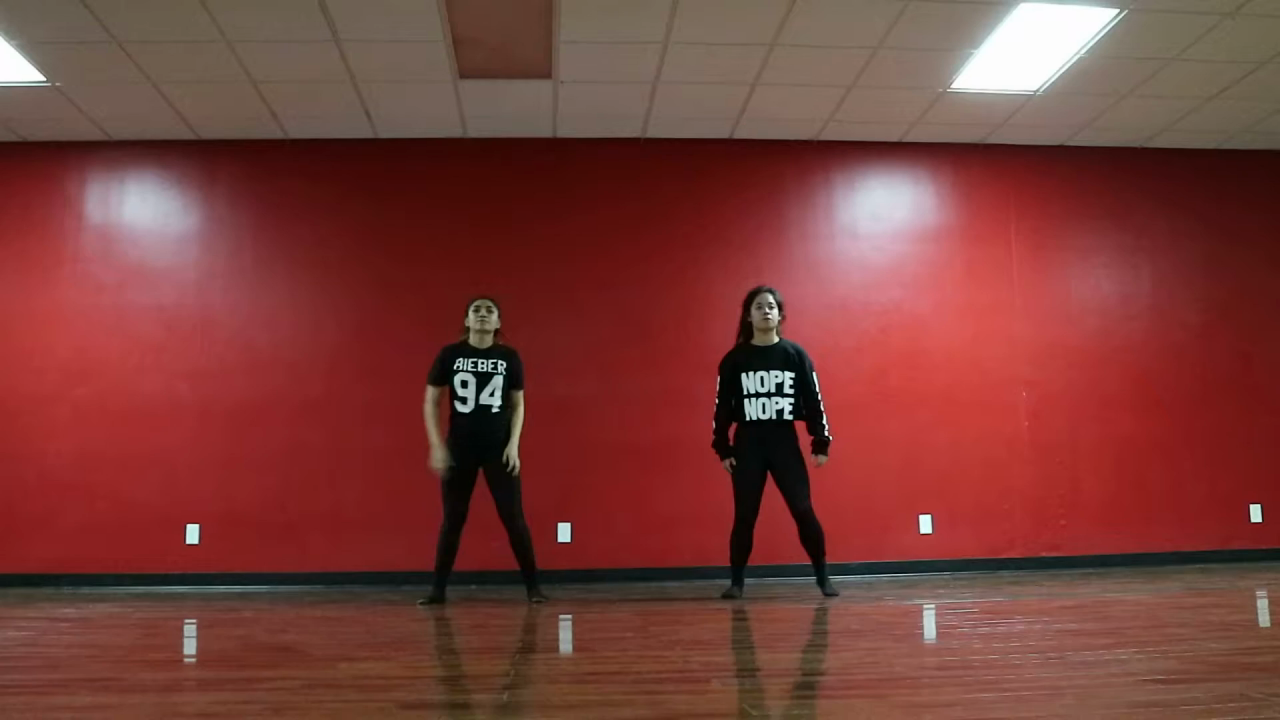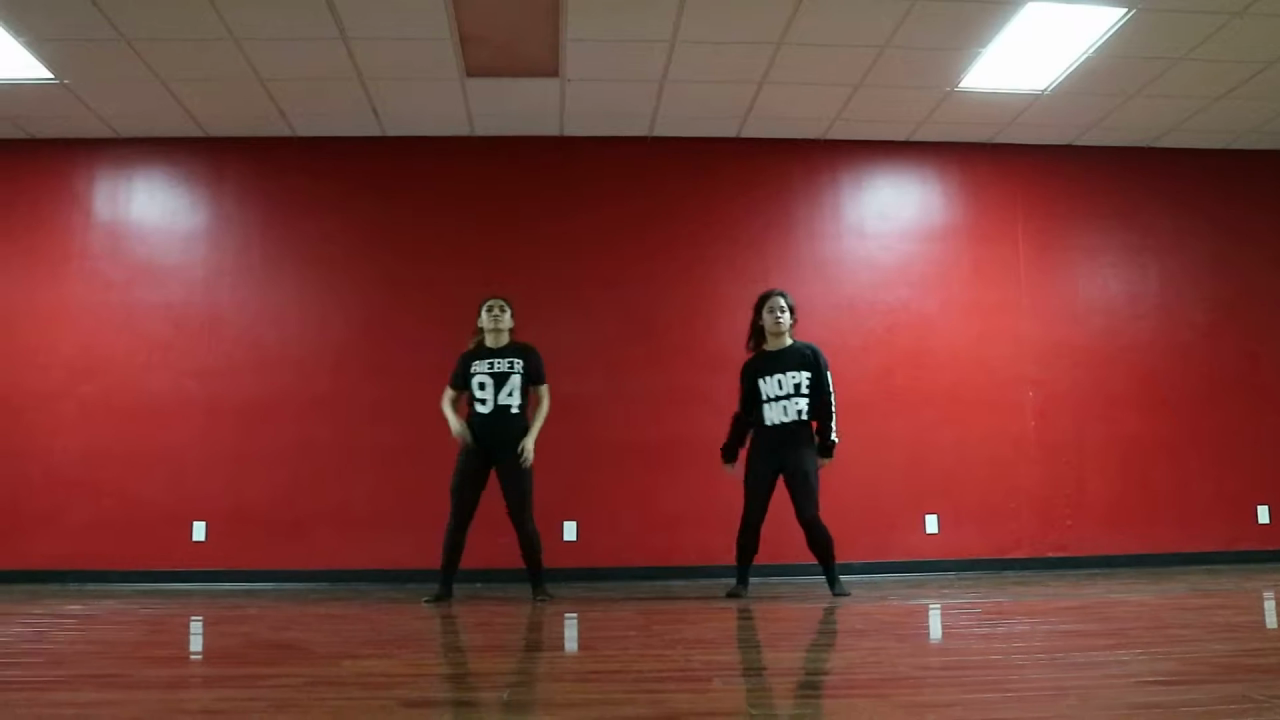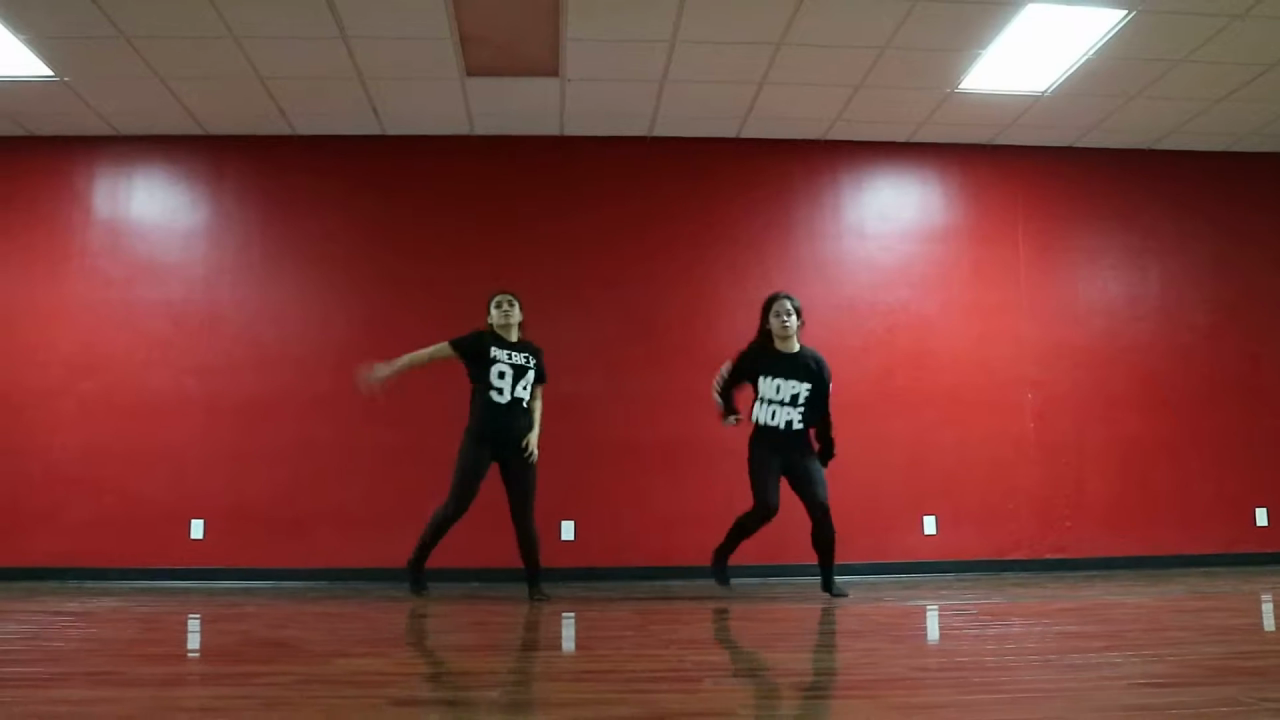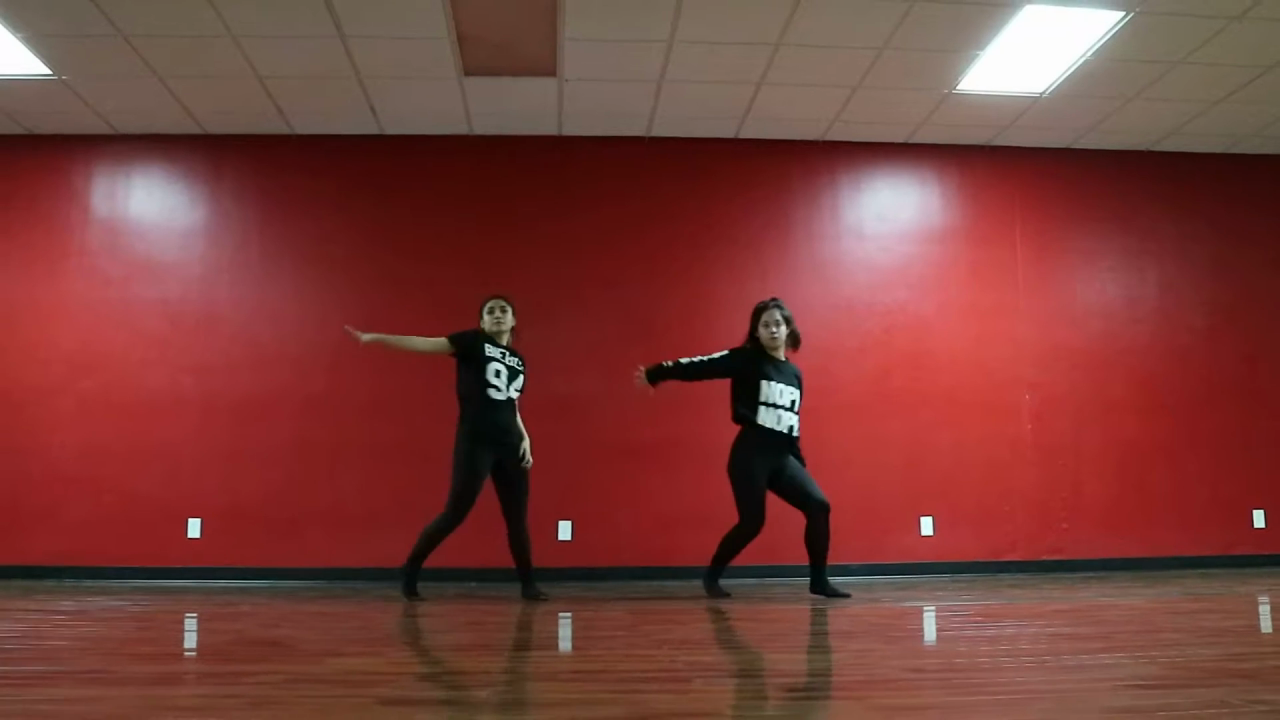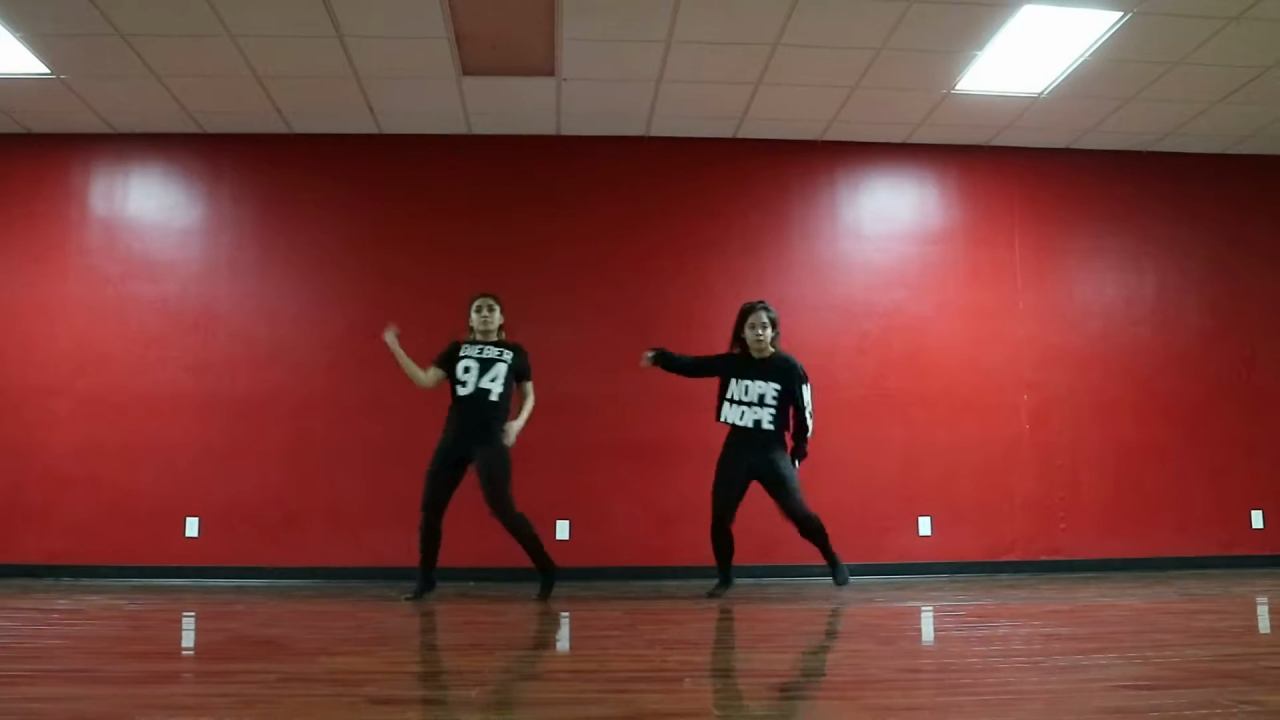
dt=0.2s
person 1, frame 1
left shoulder: (509, 357)
right shoulder: (449, 355)
left elbow: (517, 405)
right elbow: (431, 402)
left wrist: (513, 445)
right wrist: (437, 446)
left hip: (498, 447)
right hip: (458, 448)
left knee: (513, 517)
right knee: (452, 519)
left ankle: (532, 585)
right ankle: (438, 588)
person 1, frame 2
left shoulder: (528, 355)
right shoulder: (470, 359)
left elbow: (544, 401)
right elbow: (448, 399)
left wrist: (531, 437)
right wrist: (453, 421)
left hip: (514, 447)
right hip: (475, 445)
left knee: (522, 517)
right knee: (460, 516)
left ankle: (538, 584)
right ankle: (444, 586)
person 1, frame 3
left shoulder: (534, 353)
right shoulder: (480, 341)
right elbow: (432, 352)
left wrist: (535, 432)
right wrist: (389, 369)
left hip: (518, 442)
right hip: (481, 438)
left knee: (524, 515)
right knee: (456, 505)
left ankle: (534, 583)
right ankle: (416, 566)
person 1, frame 4
left shoulder: (518, 362)
right shoulder: (473, 341)
right elbow: (426, 344)
left wrist: (525, 439)
right wrist: (376, 338)
left hip: (510, 445)
right hip: (474, 441)
left knee: (516, 515)
right knee: (456, 512)
left ankle: (528, 583)
right ankle: (409, 573)
person 1, frame 5
left shoulder: (514, 352)
right shoulder: (457, 349)
left elbow: (529, 395)
right elbow: (425, 381)
left wrist: (518, 422)
right wrist: (396, 349)
left hip: (489, 439)
right hip: (452, 438)
left knee: (502, 508)
right knee: (430, 507)
left ankle: (547, 571)
right ankle: (426, 580)
person 2, frame 1
left shoulder: (795, 354)
right shoulder: (734, 359)
left elbow: (814, 399)
right elbow: (722, 405)
left wrist: (821, 443)
right wrist: (722, 448)
left hip: (785, 441)
right hip: (747, 443)
left knee: (803, 511)
right knee: (745, 514)
left ankle: (822, 577)
right ankle: (737, 581)
person 2, frame 2
left shoulder: (810, 355)
right shoulder: (753, 365)
left elbow: (827, 402)
right elbow: (745, 413)
left wrist: (826, 447)
right wrist: (729, 452)
left hip: (801, 445)
right hip: (764, 446)
left knee: (808, 515)
right knee: (753, 512)
left ankle: (833, 579)
right ankle: (741, 578)
person 2, frame 3
left shoulder: (816, 363)
right shoulder: (756, 355)
left elbow: (823, 412)
right elbow: (725, 380)
left wrist: (827, 452)
right wrist: (728, 412)
left hip: (801, 448)
right hip: (765, 445)
left knee: (820, 507)
right knee: (766, 507)
left ankle: (828, 578)
right ankle: (722, 554)
person 2, frame 4
left shoulder: (794, 374)
right shoulder: (746, 360)
right elbow: (700, 366)
left wrist: (798, 459)
right wrist: (655, 372)
left hip: (783, 457)
right hip: (749, 455)
left knee: (819, 505)
right knee: (752, 523)
left ankle: (819, 580)
right ankle: (712, 576)
person 2, frame 5
left shoulder: (789, 367)
right shoulder: (731, 362)
left elbow: (803, 412)
right elbow: (691, 366)
left wrist: (798, 453)
right wrist: (658, 356)
left hip: (772, 451)
right hip: (735, 450)
left knee: (797, 510)
right knee: (721, 517)
left ankle: (834, 562)
right ankle: (724, 577)
